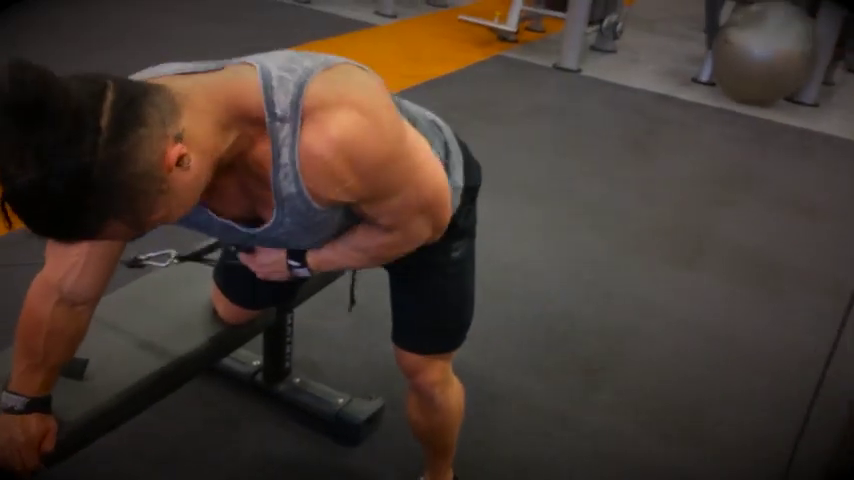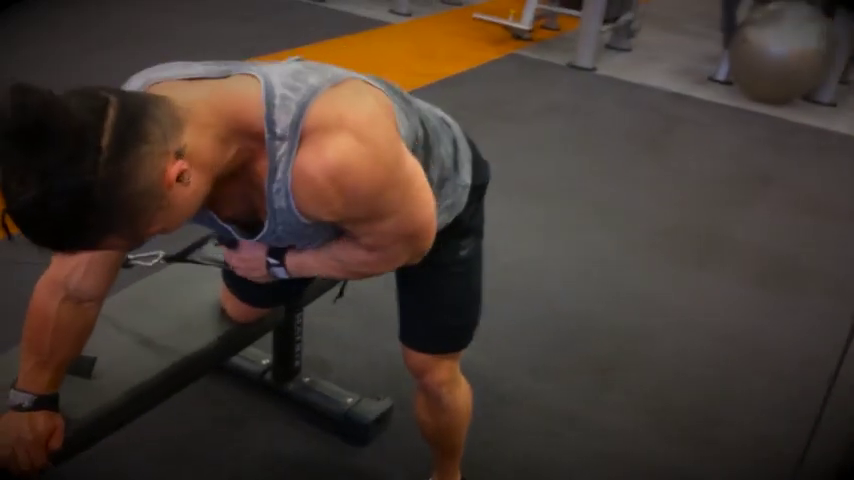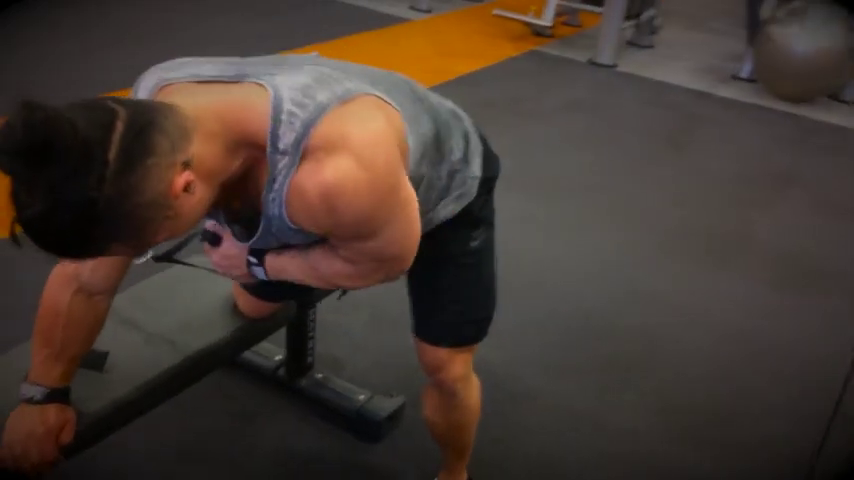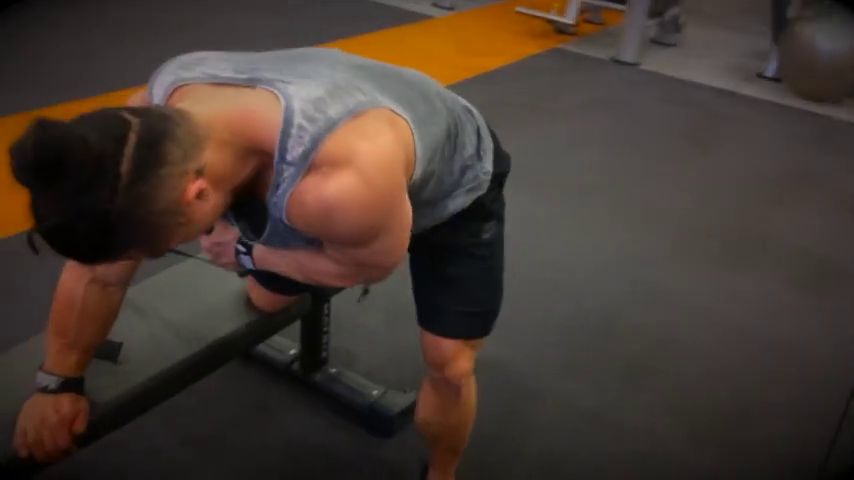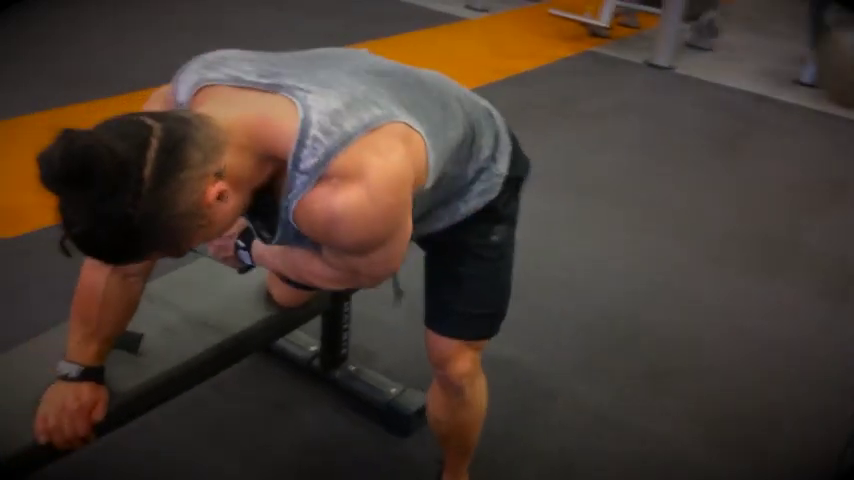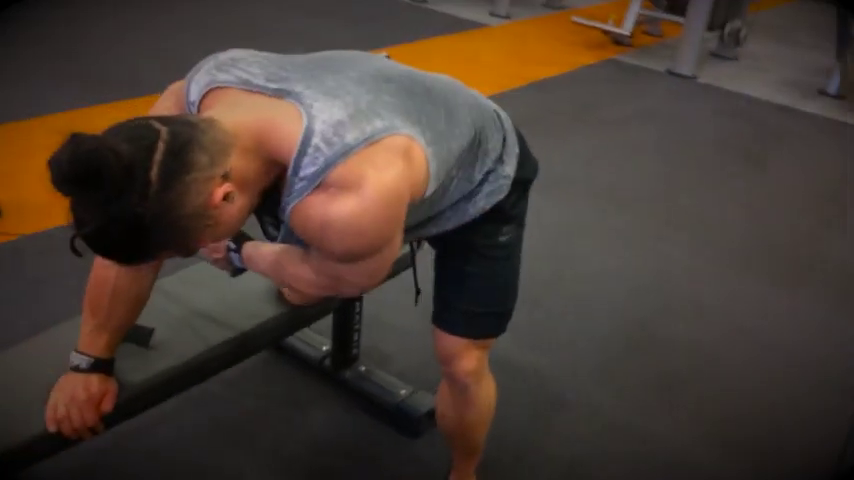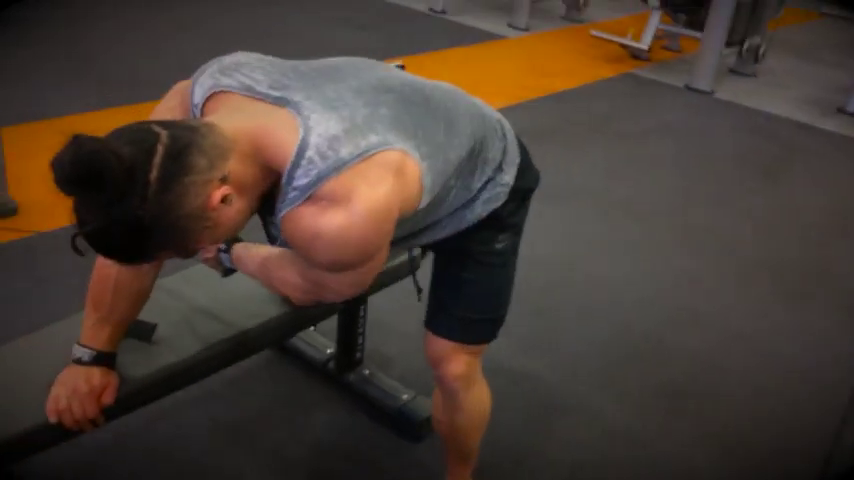
dt=0.1s
person 1, frame 1
left shoulder: (333, 135)
right shoulder: (114, 152)
left elbow: (423, 216)
right elbow: (66, 290)
left wrist: (302, 261)
left hip: (418, 209)
left knee: (424, 372)
right knee: (230, 311)
person 1, frame 2
left shoulder: (332, 154)
right shoulder: (121, 145)
left elbow: (409, 240)
right elbow: (72, 286)
left wrist: (280, 263)
left hip: (435, 194)
left knee: (431, 370)
right knee: (240, 309)
person 1, frame 3
left shoulder: (335, 172)
right shoulder: (128, 134)
left elbow: (386, 260)
right elbow: (84, 279)
left wrist: (258, 263)
right wrist: (43, 394)
left hip: (445, 185)
right hip: (332, 196)
left knee: (445, 367)
right knee: (252, 305)
person 1, frame 4
left shoulder: (340, 182)
right shoulder: (152, 114)
left elbow: (374, 263)
right elbow: (100, 272)
left wrist: (249, 253)
right wrist: (58, 382)
left hip: (454, 181)
left knee: (448, 363)
right knee: (266, 297)
person 1, frame 5
left shoulder: (350, 194)
right shoulder: (174, 111)
left elbow: (362, 270)
right elbow: (123, 264)
left wrist: (247, 251)
right wrist: (78, 371)
left hip: (471, 183)
left knee: (453, 362)
right knee: (286, 294)
person 1, frame 6
left shoulder: (348, 202)
right shoulder: (185, 107)
left elbow: (342, 281)
right elbow: (130, 255)
left wrist: (240, 253)
right wrist: (90, 362)
left hip: (482, 181)
right hip: (412, 148)
left knee: (460, 363)
right knee: (297, 293)
person 1, frame 7
left shoulder: (339, 215)
right shoulder: (188, 108)
left elbow: (324, 284)
right elbow: (135, 236)
left wrist: (229, 255)
right wrist: (92, 356)
left hip: (481, 190)
right hip: (415, 144)
left knee: (452, 365)
right knee: (297, 297)
